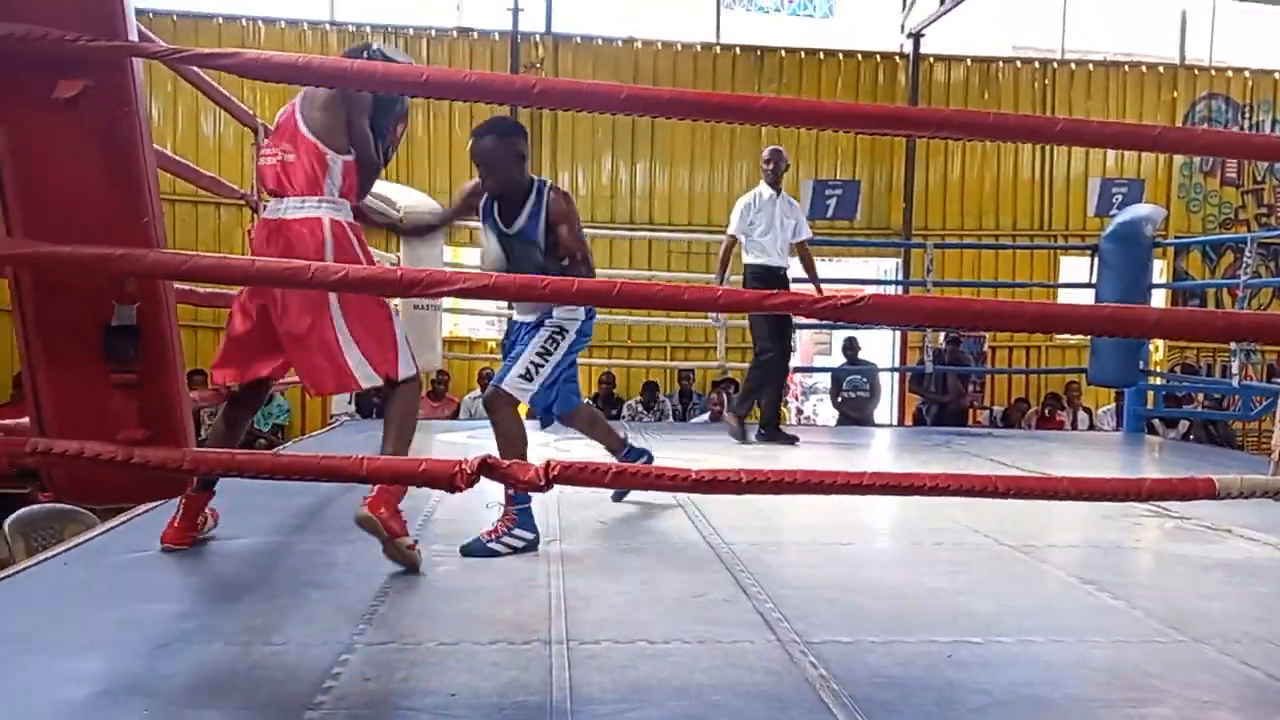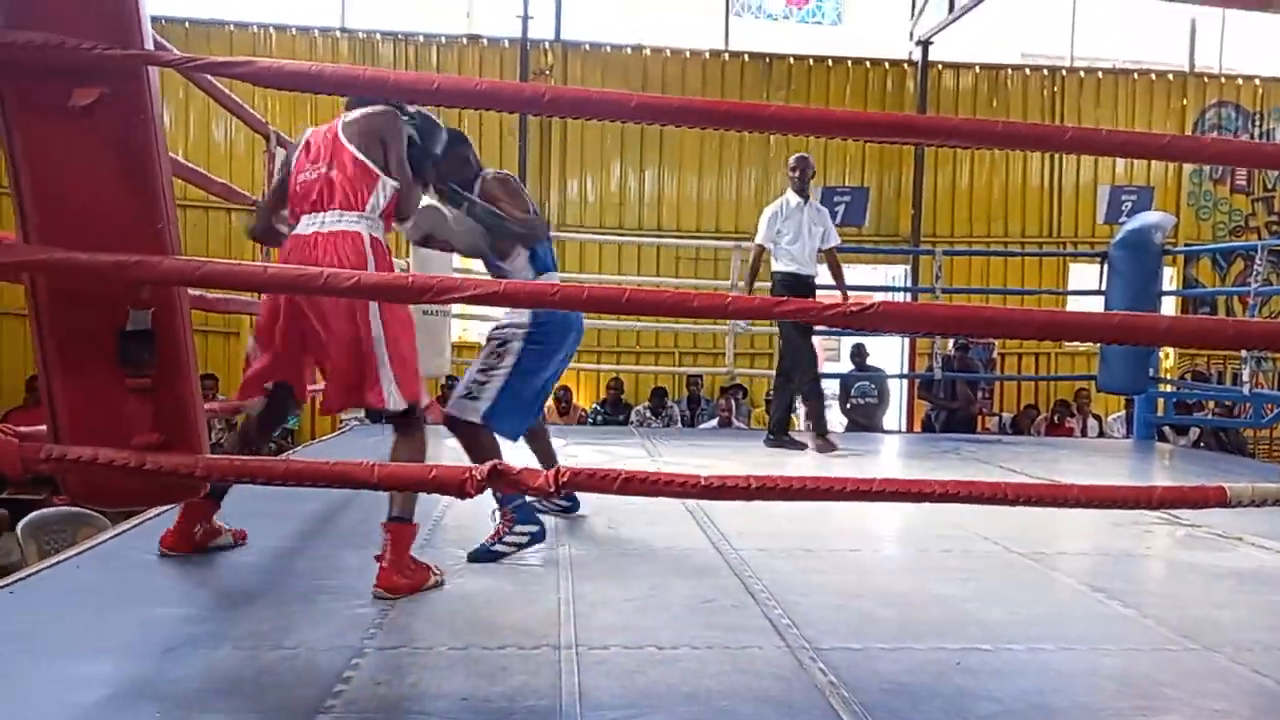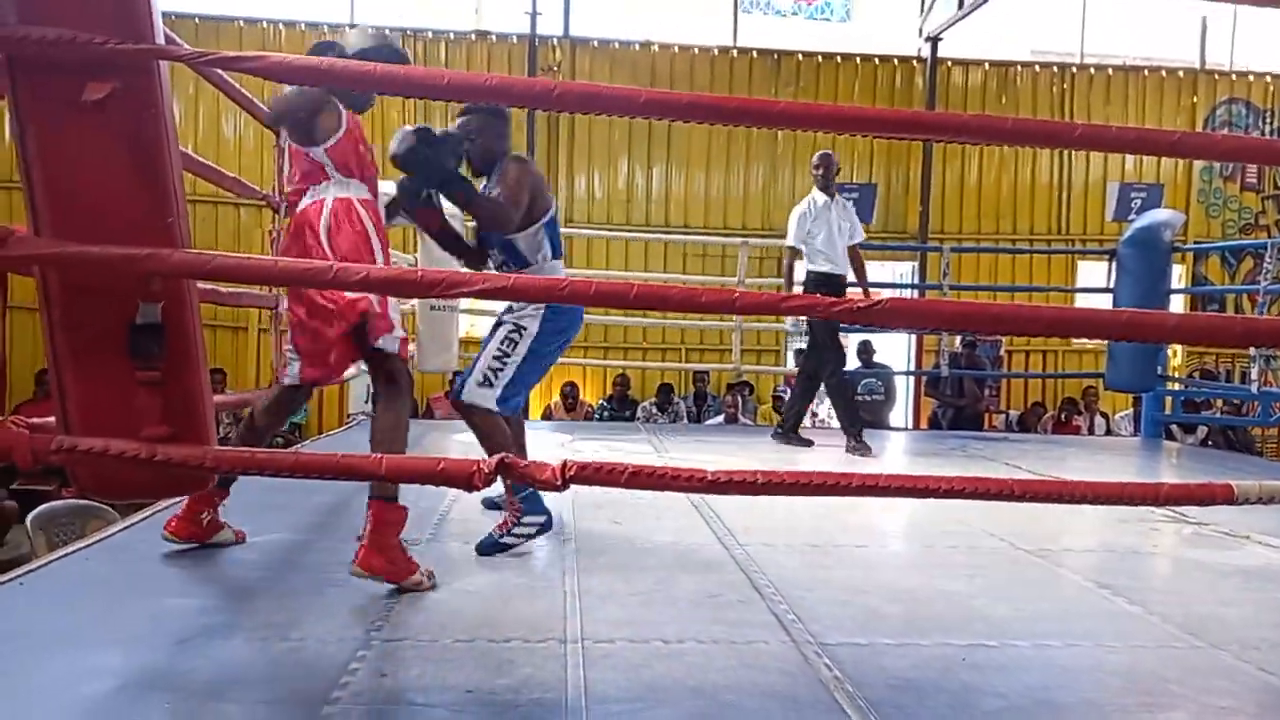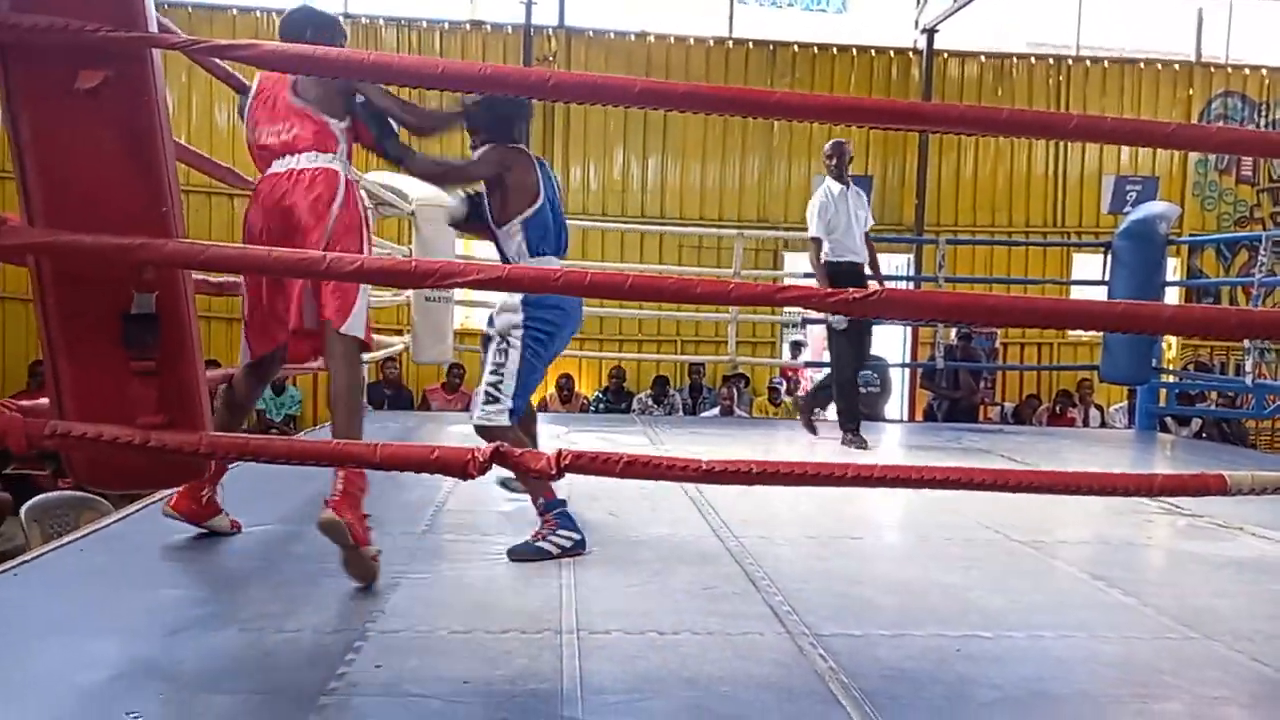
dt=0.2s
person 1, frame 1
left shoulder: (301, 103)
right shoulder: (350, 86)
right elbow: (365, 177)
right wrist: (385, 130)
left hip: (272, 238)
right hip: (324, 238)
left knee: (249, 386)
right knee: (401, 379)
left ankle: (188, 516)
right ankle: (384, 502)
person 1, frame 2
left shoulder: (311, 141)
right shoulder: (386, 118)
left elbow: (261, 224)
right elbow: (403, 207)
right wrist: (415, 174)
left hip: (300, 254)
right hip: (353, 253)
left knee: (278, 401)
right knee: (405, 413)
left ankle: (193, 523)
right ankle: (397, 560)
person 1, frame 3
left shoulder: (335, 121)
right shoulder: (316, 97)
right elbow: (277, 110)
left hip: (312, 238)
right hip: (337, 222)
left knee: (293, 386)
right knee: (391, 373)
left ankle: (197, 512)
person 1, frame 4
left shoulder: (255, 89)
right shoulder: (335, 83)
right elbow: (419, 124)
left hip: (267, 202)
right hip: (322, 193)
left knee: (261, 358)
right knee: (339, 344)
left ankle: (198, 491)
right ankle: (345, 499)
person 2, frame 1
left shoulder: (554, 200)
right shoulder: (481, 196)
left elbow: (585, 273)
left wrist: (539, 272)
left hip: (562, 318)
right hip: (527, 320)
left knee: (500, 398)
right knee: (565, 407)
left ankle: (518, 520)
right ankle: (633, 457)
person 2, frame 2
left shoulder: (493, 184)
right shoulder: (474, 199)
left elbow: (532, 230)
left wrist: (494, 231)
left hip: (534, 321)
right hip: (554, 319)
left knee: (464, 415)
right knee: (523, 410)
left ankle: (518, 518)
right ankle: (559, 492)
person 2, frame 3
left shoulder: (516, 167)
right shoulder: (497, 181)
left elbow: (504, 219)
right elbow: (476, 256)
left wrist: (446, 180)
left hip: (543, 307)
right hip: (536, 308)
left knee: (475, 401)
right knee: (502, 398)
left ankle: (526, 509)
right ankle: (520, 489)
person 2, frame 4
left shoulder: (503, 157)
right shoulder: (533, 167)
left elbow: (444, 173)
right wrist: (470, 219)
left hip: (532, 303)
right hip: (559, 300)
left knee: (494, 419)
right knee: (513, 392)
left ankle: (558, 523)
right ankle: (535, 477)
person 3, frame 1
left shoulder: (792, 207)
right shoulder: (748, 202)
left elbow: (802, 250)
right elbow: (728, 246)
left wrist: (818, 290)
right wrist: (719, 288)
left hip: (780, 279)
right hip: (757, 277)
left knee: (782, 354)
right knee: (769, 350)
left ankle: (769, 425)
right ankle: (737, 411)
person 3, frame 2
left shoulder: (821, 213)
right shoulder: (775, 211)
left elbow: (830, 257)
right elbow: (757, 256)
left wrist: (844, 296)
right wrist: (746, 298)
left hip: (808, 286)
right hip: (786, 285)
left knee: (792, 361)
right knee: (804, 359)
left ankle: (777, 431)
right ankle: (819, 432)
person 3, frame 3
left shoulder: (846, 209)
right shoulder: (803, 210)
left elbow: (854, 254)
right elbow: (790, 259)
left wrist: (866, 293)
left hip: (838, 286)
right hip: (818, 285)
left knee: (815, 363)
right knee: (833, 361)
left ankle: (787, 427)
right ankle: (853, 434)
person 3, frame 4
left shoulder: (859, 196)
right shoulder: (821, 200)
right elbow: (816, 252)
left wrist: (881, 282)
right wrist: (827, 293)
left hip: (858, 276)
right hip: (838, 274)
left knee: (857, 354)
right knee: (846, 356)
left ankle: (812, 401)
right ankle: (850, 428)
